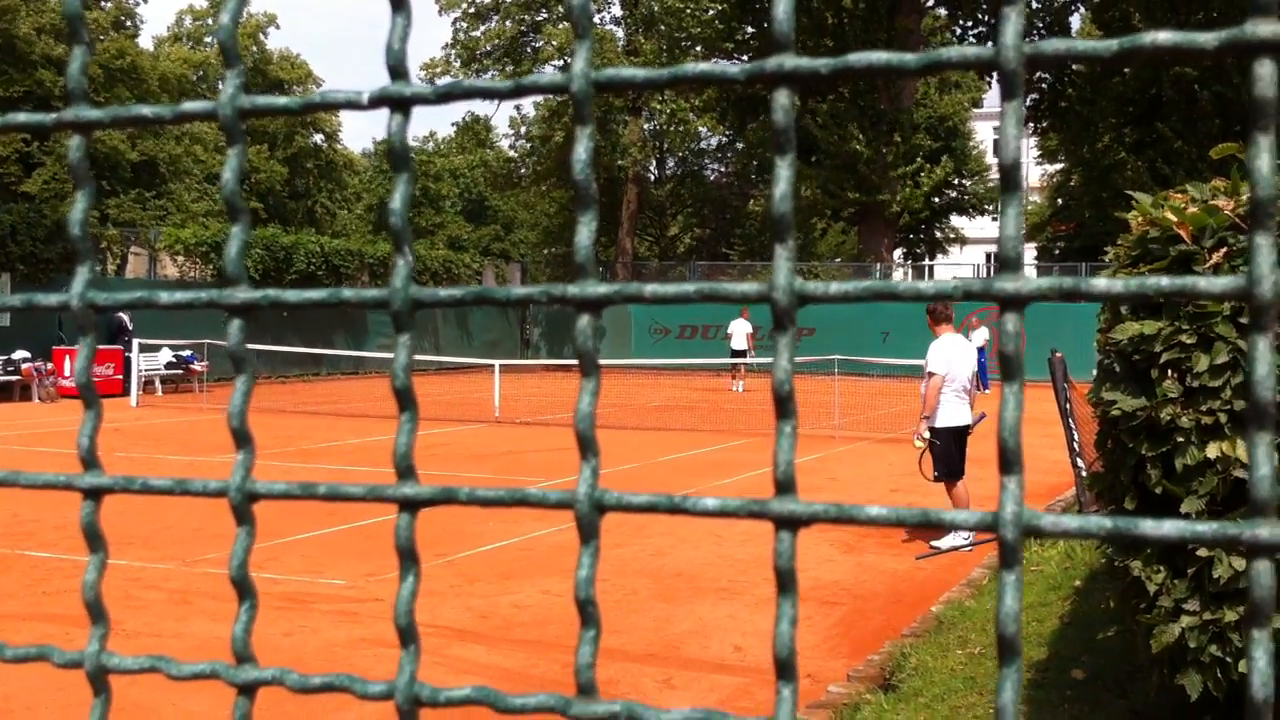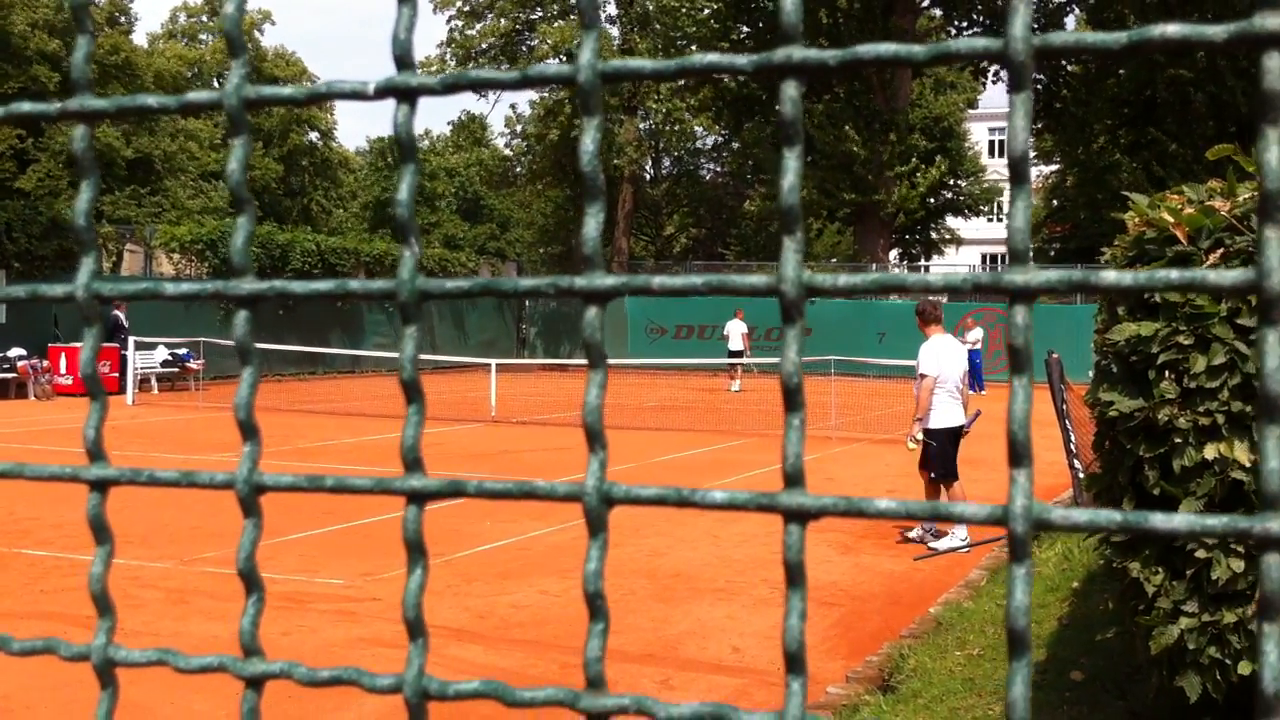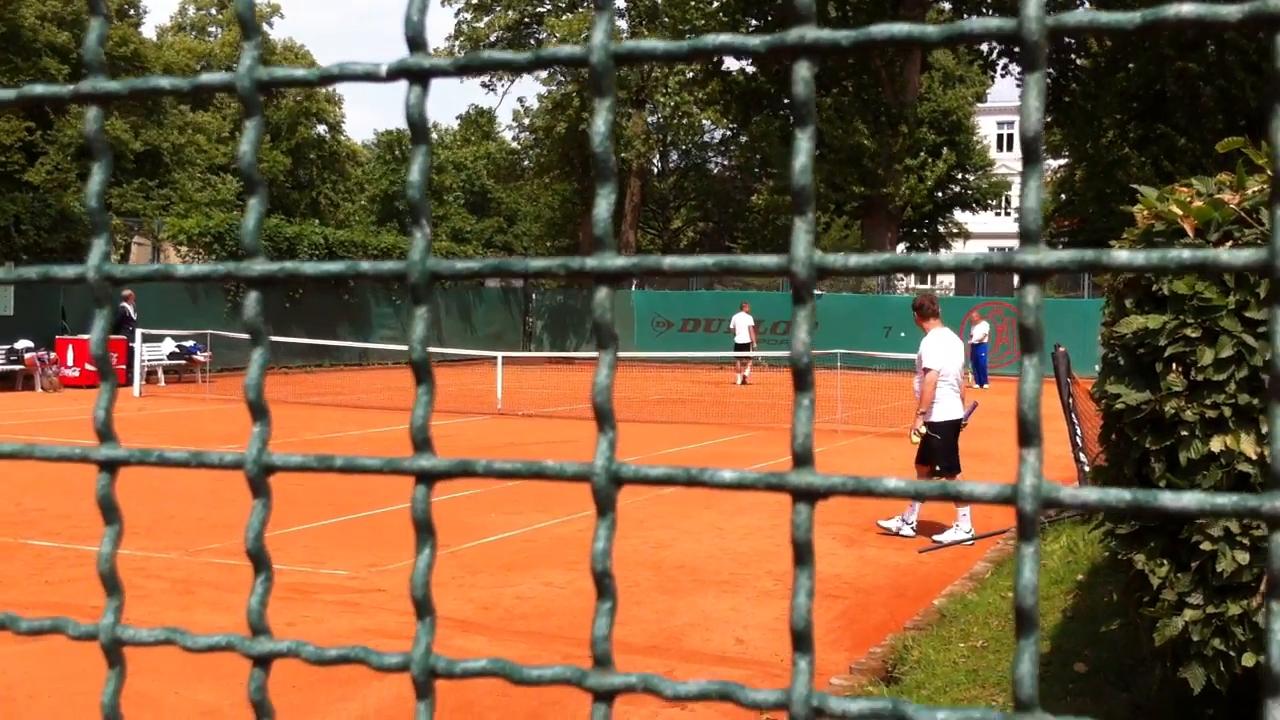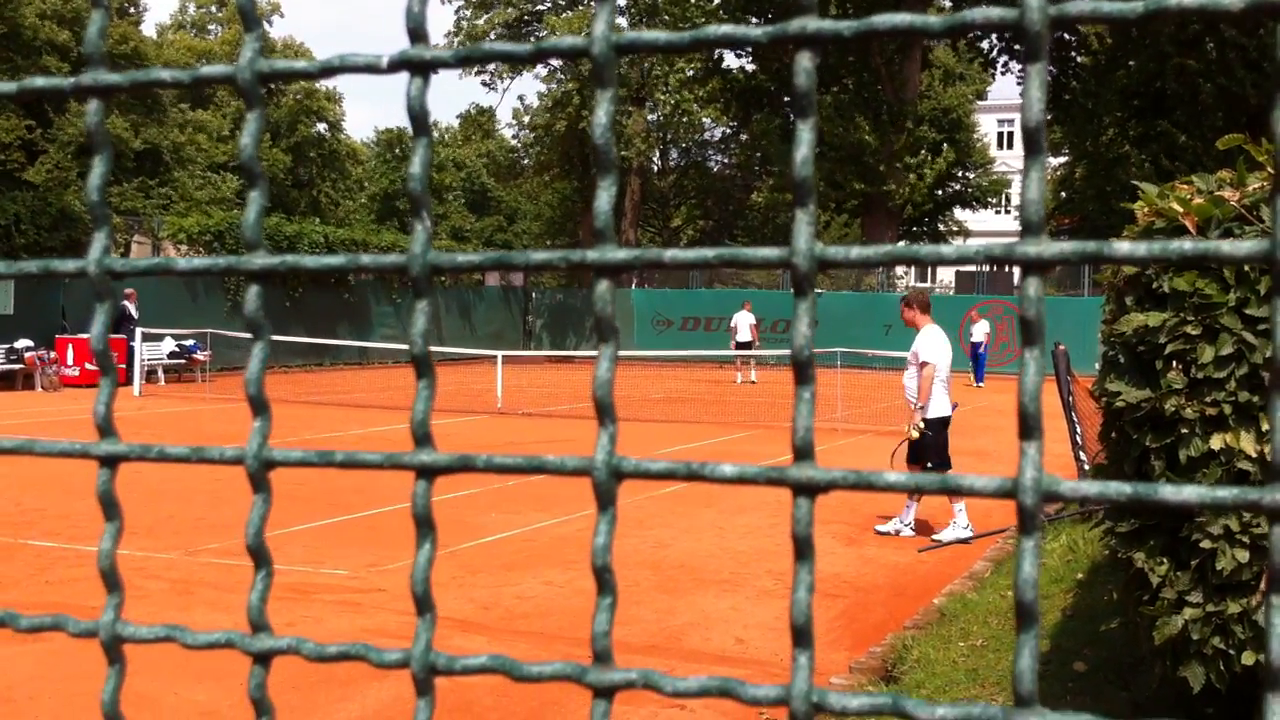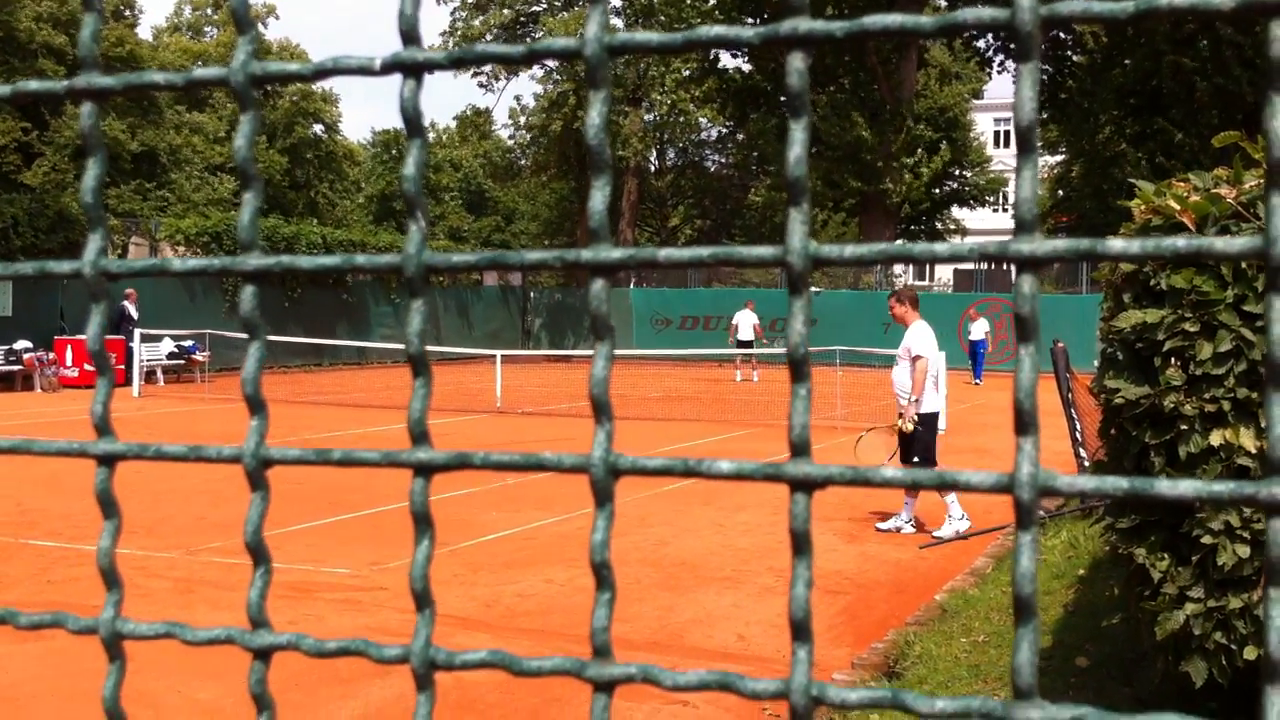
dt=0.2s
person 1, frame 1
left shoulder: (939, 347)
right shoulder: (967, 345)
left elbow: (934, 386)
right elbow: (972, 386)
left wrist: (923, 419)
left hip: (943, 421)
right hip: (961, 419)
left knee: (952, 478)
right knee: (954, 477)
left ankle: (962, 533)
right ankle: (962, 527)
person 1, frame 2
left shoulder: (930, 348)
right shoulder: (958, 346)
left elbow: (926, 388)
right elbow: (964, 386)
left wrist: (916, 421)
right wrist: (963, 417)
left hip: (938, 423)
right hip: (954, 420)
left knee: (948, 479)
right knee: (928, 473)
left ankle: (960, 534)
right ankle: (928, 528)
person 1, frame 3
left shoulder: (931, 342)
right shoulder: (953, 339)
left elbow: (930, 381)
right elbow: (961, 379)
left wrist: (920, 415)
right wrist: (960, 409)
left hip: (940, 417)
right hip: (950, 414)
left knee: (950, 472)
right knee: (923, 467)
left ankle: (964, 527)
right ankle: (908, 520)
person 1, frame 4
left shoulder: (926, 337)
right shoulder: (935, 334)
left elbow: (927, 375)
left wrist: (918, 409)
left hip: (931, 414)
right hip: (931, 413)
left knee: (941, 470)
right knee: (915, 466)
left ankle: (961, 524)
right ankle: (905, 521)
person 1, frame 5
left shoulder: (918, 332)
right shoulder: (915, 331)
left elbow: (921, 369)
left wrist: (912, 403)
left hip: (920, 410)
right hip: (912, 410)
left knee: (925, 465)
right knee: (910, 464)
left ankle: (957, 516)
right ankle: (905, 518)
